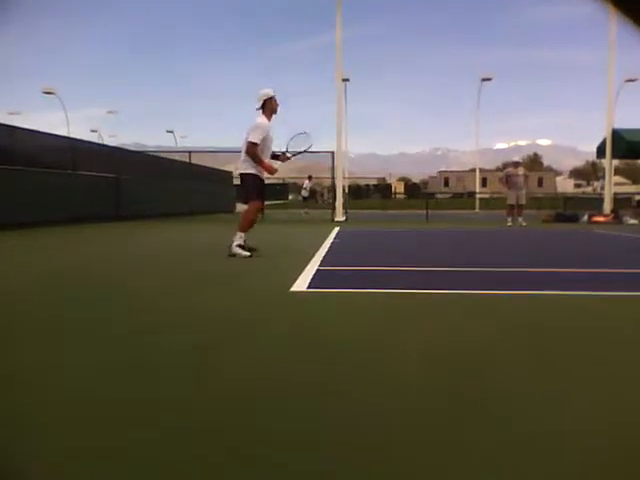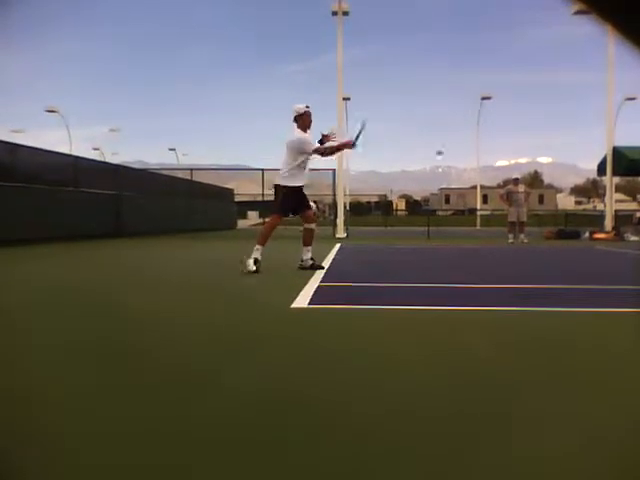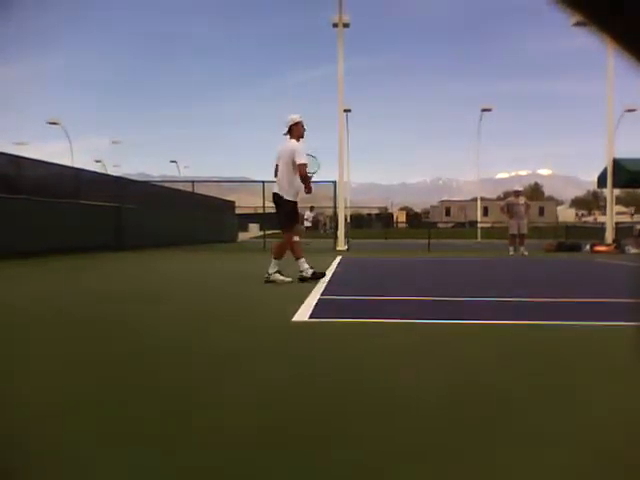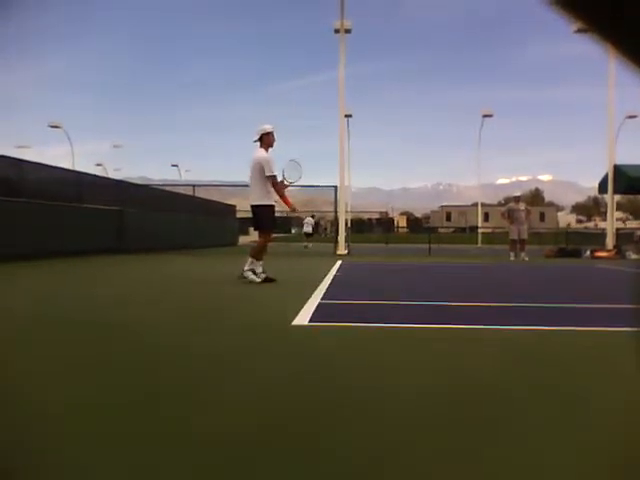
dt=1s
person 1, frame 1
left shoulder: (265, 125)
right shoulder: (261, 124)
right elbow: (250, 150)
left wrist: (278, 156)
right wrist: (266, 166)
left hip: (257, 173)
right hip: (249, 171)
left knee: (258, 208)
right knee: (254, 205)
left ankle: (240, 241)
right ankle: (236, 244)
person 1, frame 2
left shoulder: (305, 136)
right shoulder: (300, 138)
left elbow: (318, 151)
right elbow: (322, 152)
left wrist: (323, 140)
right wrist: (343, 145)
left hip: (296, 186)
right hip: (286, 185)
left knee: (310, 218)
right knee: (275, 220)
left ankle: (306, 259)
right ankle: (254, 257)
person 1, frame 3
left shoulder: (282, 148)
right shoulder: (296, 147)
left elbow: (277, 173)
right elbow: (302, 172)
left wrist: (294, 179)
right wrist: (308, 185)
left hip: (282, 194)
right hip: (286, 196)
left knee: (294, 233)
right knee: (289, 235)
left ankle: (305, 270)
right ankle: (272, 271)
person 1, frame 4
left shoulder: (258, 155)
right shoulder: (265, 157)
right elbow: (274, 184)
left wrist: (279, 184)
right wrist: (288, 203)
left hip: (258, 202)
right hip: (264, 203)
left knee: (263, 237)
right knee: (266, 237)
left ankle: (257, 271)
right ankle: (248, 268)
